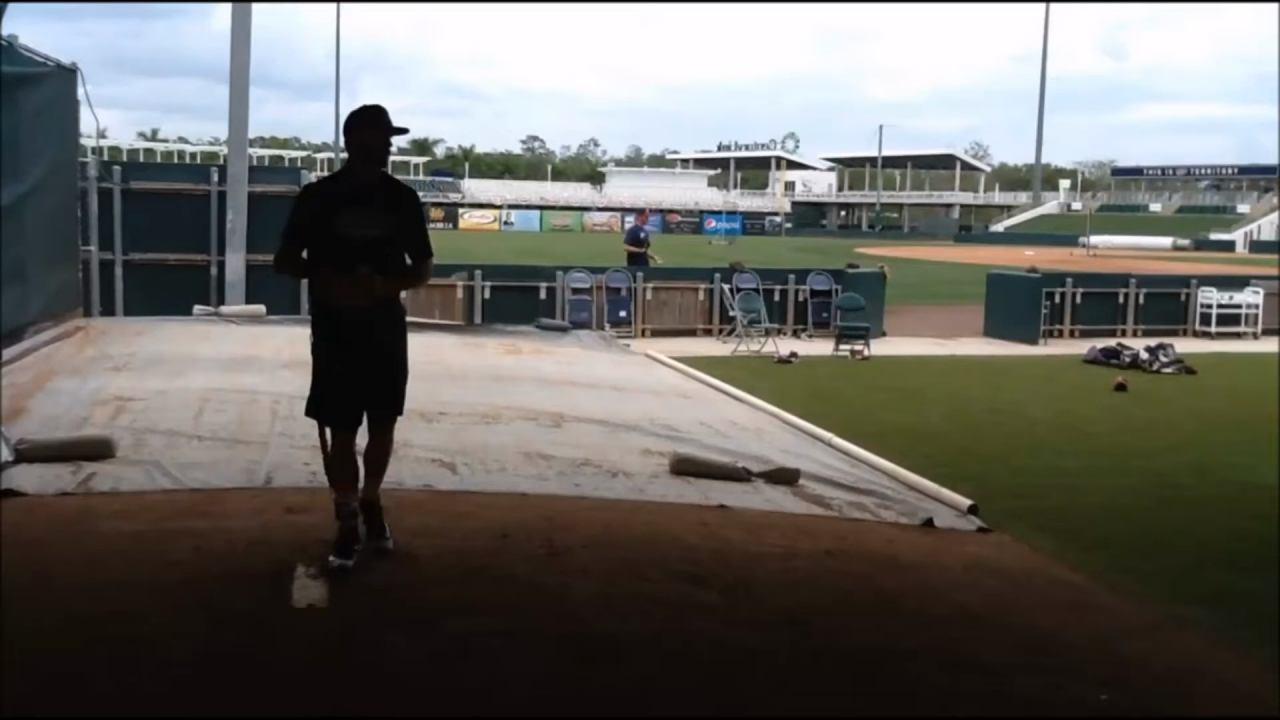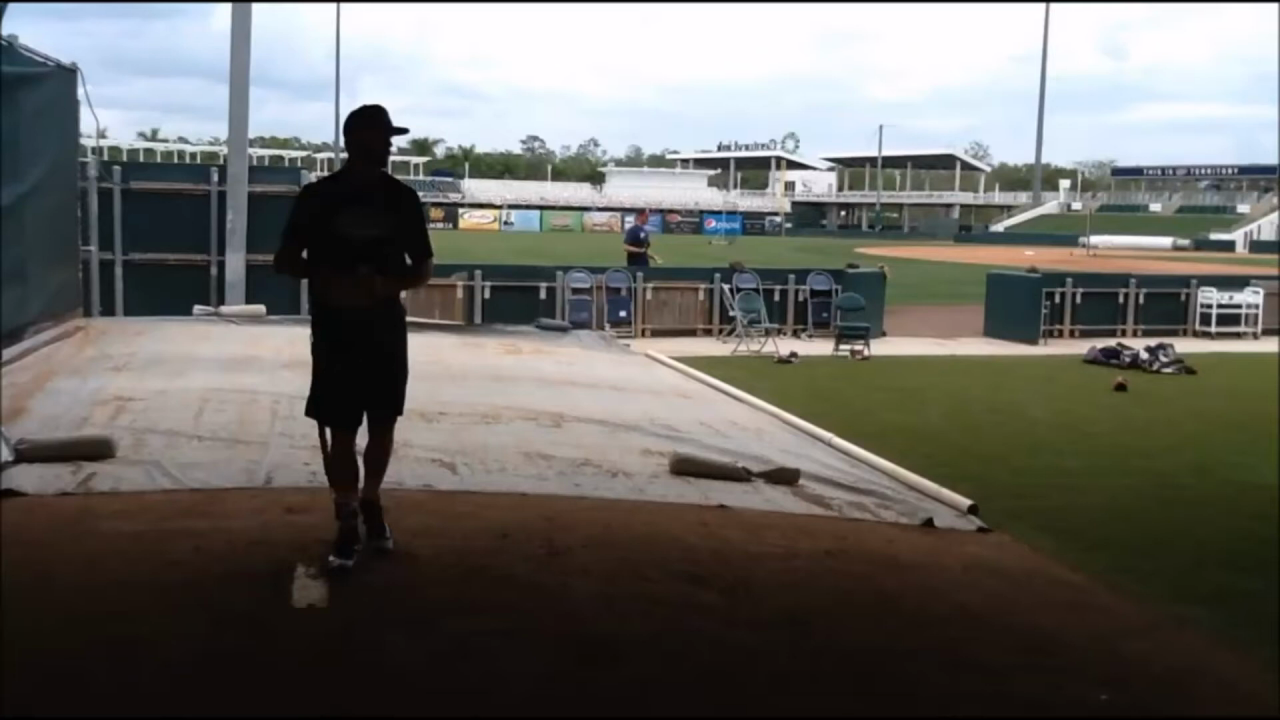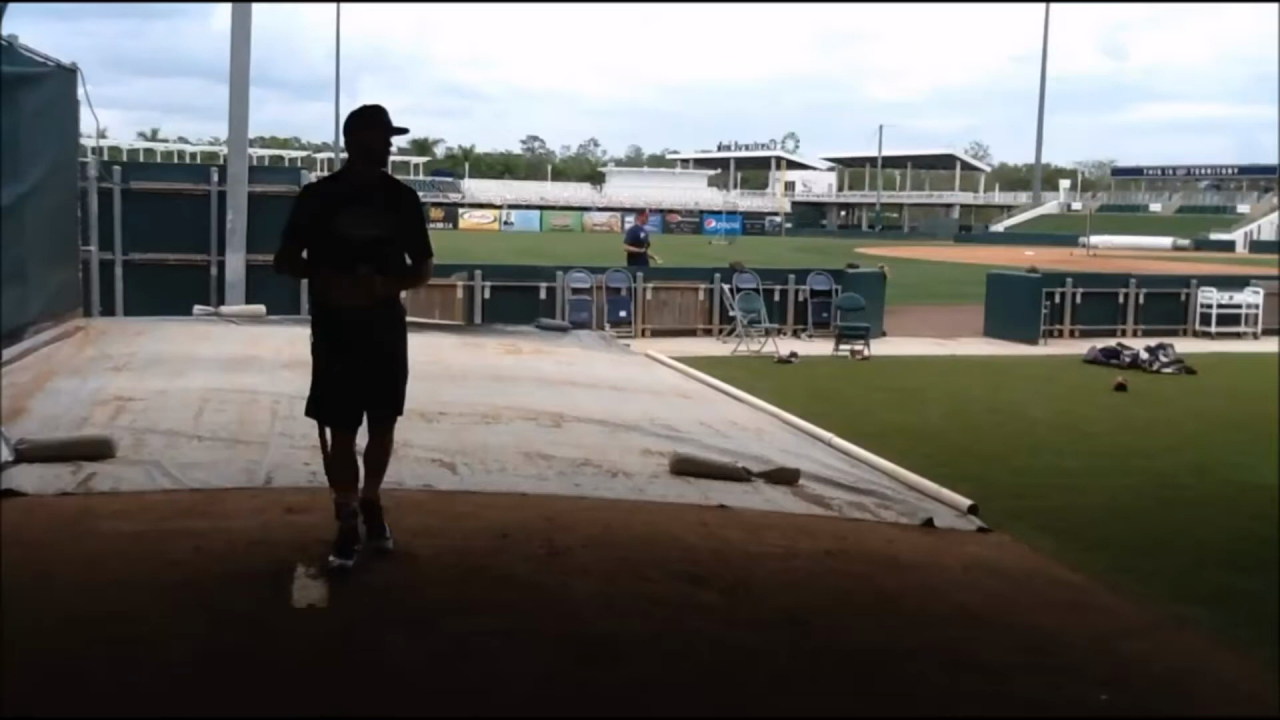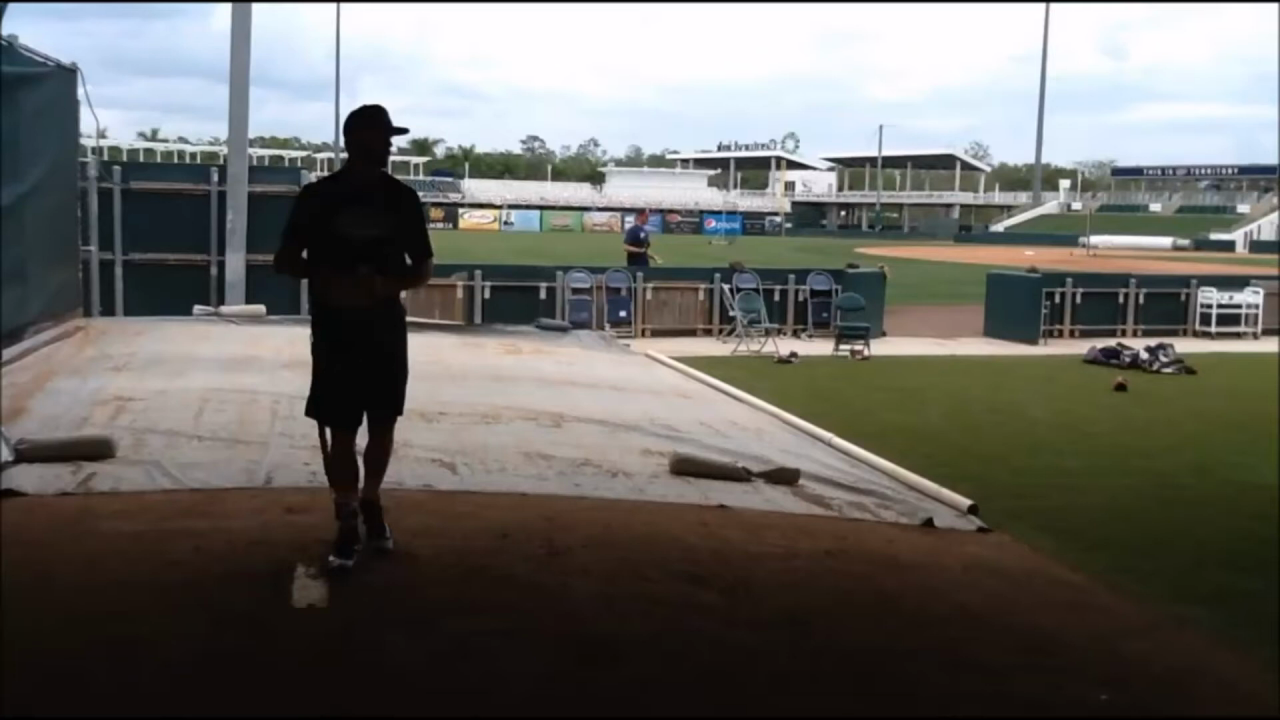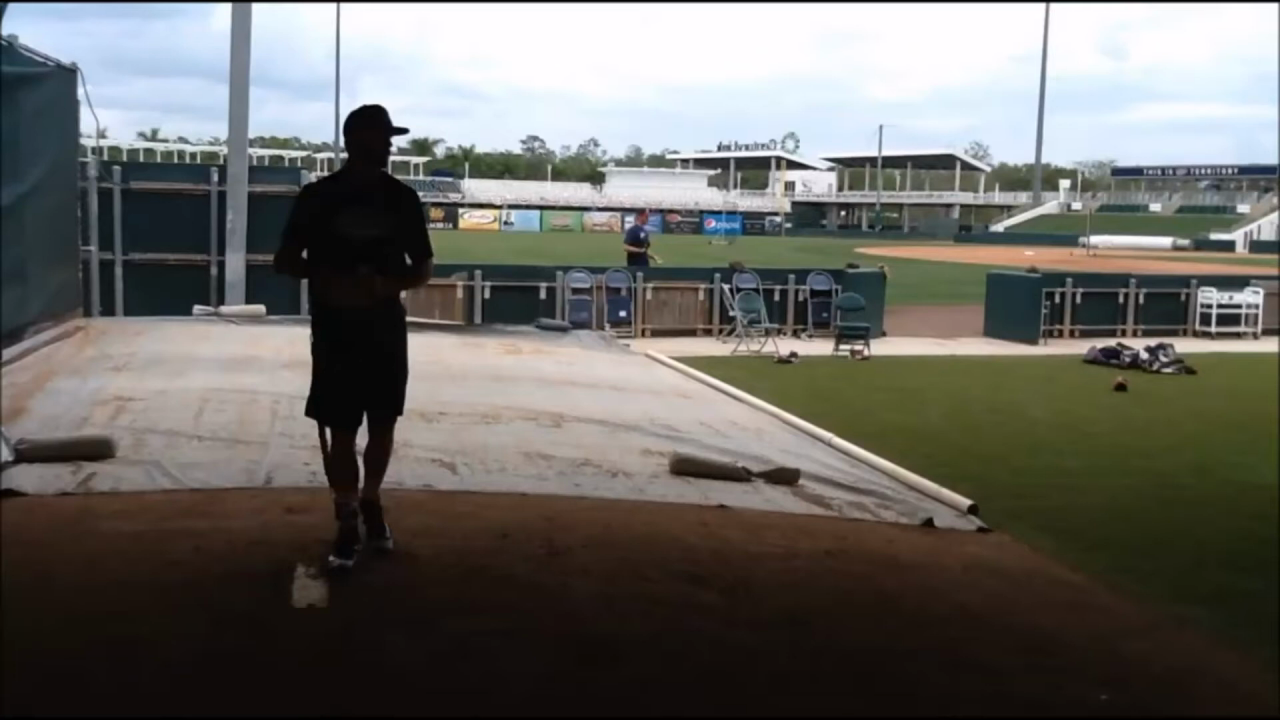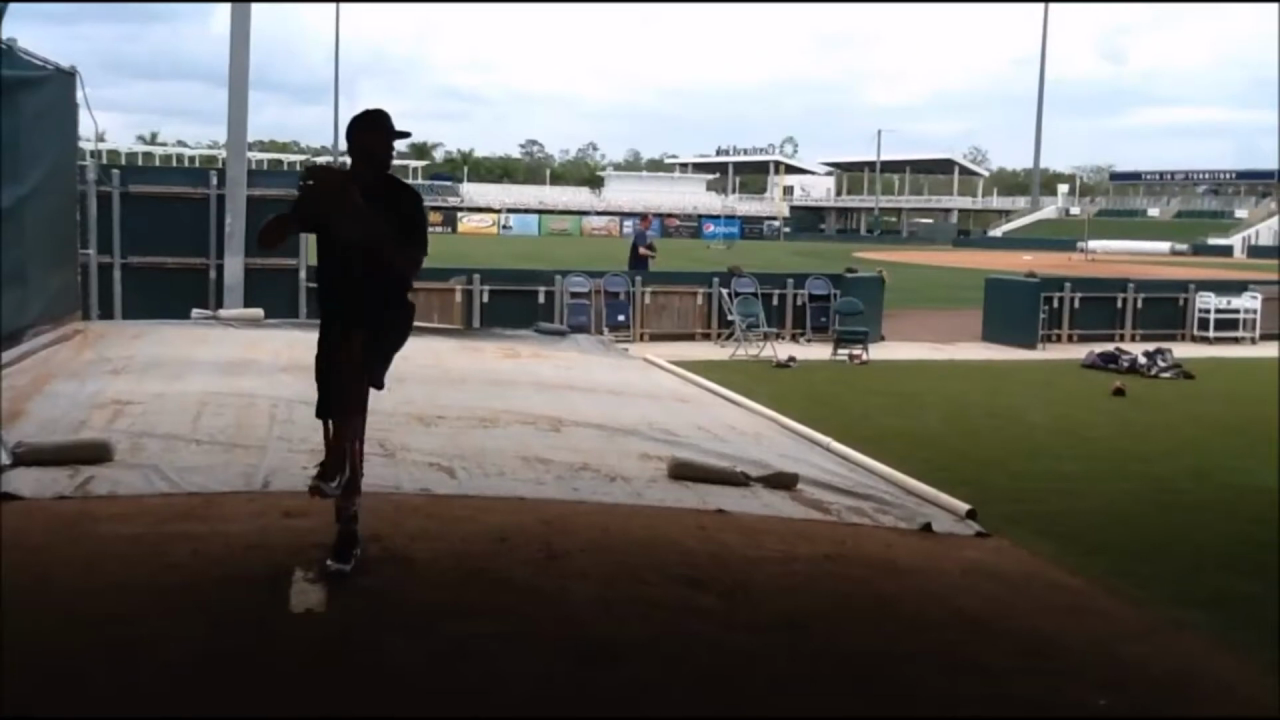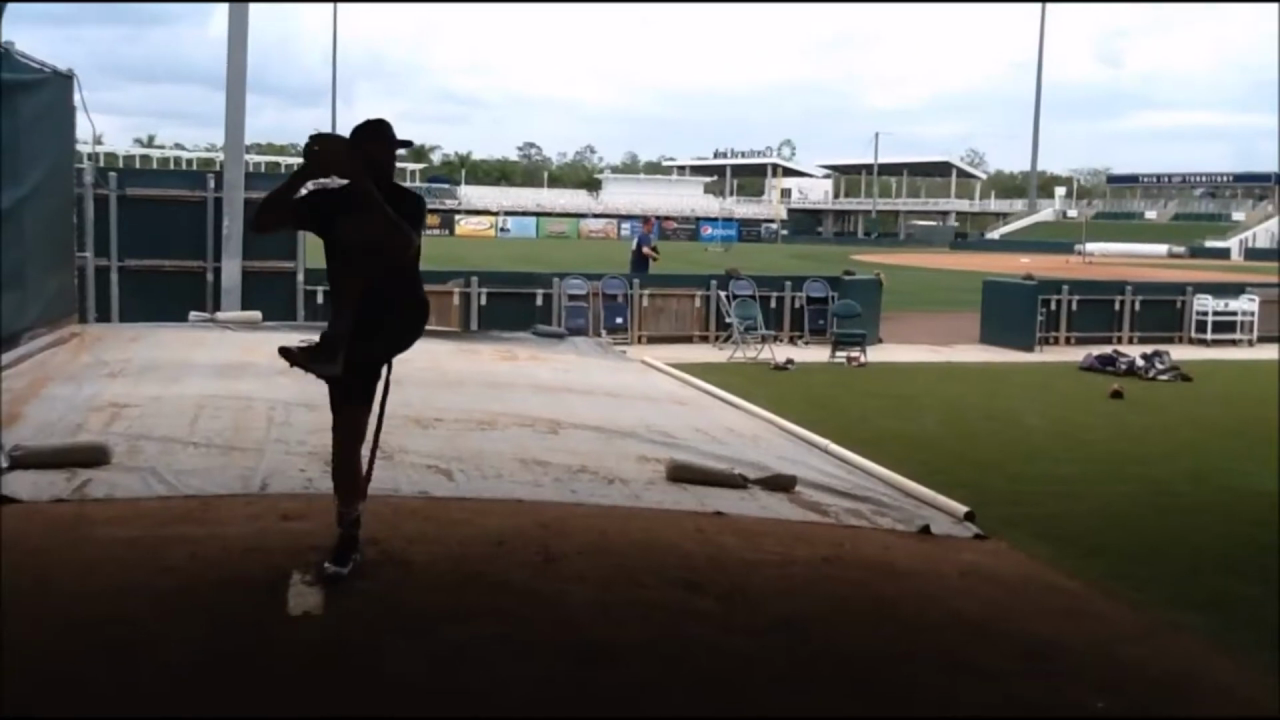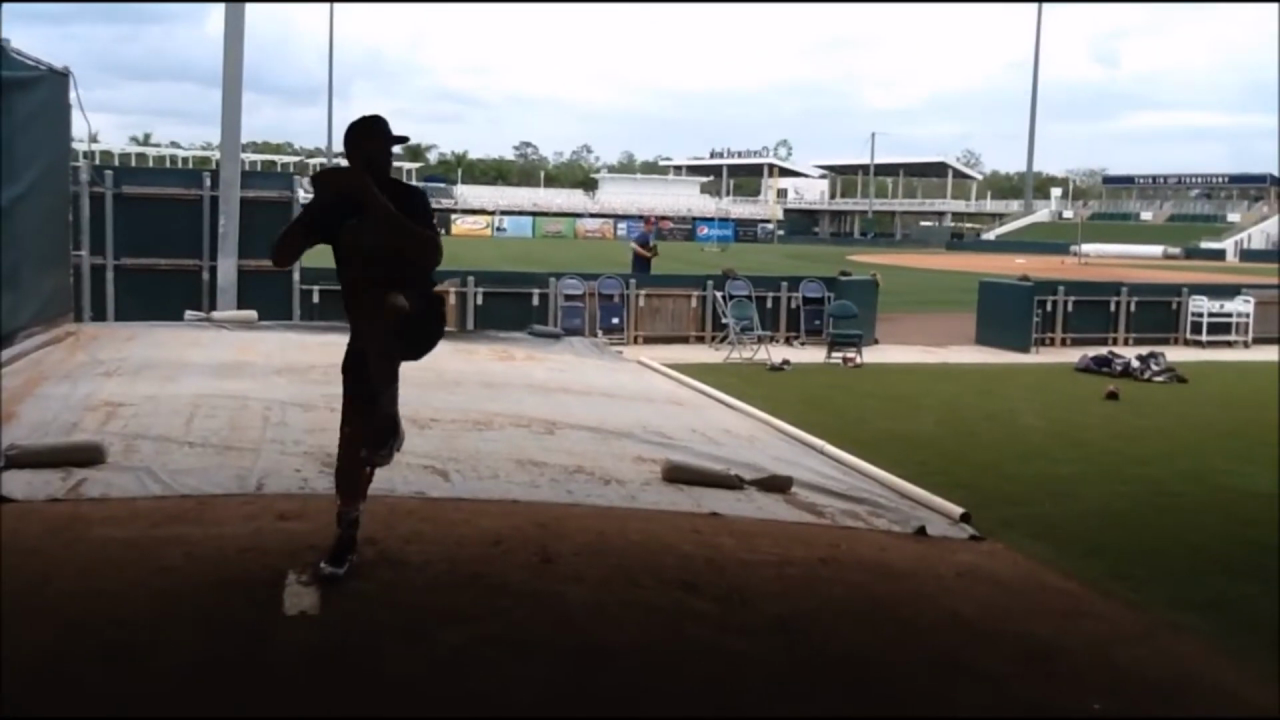
dt=0.2s
person 1, frame 1
left shoulder: (402, 197)
right shoulder: (318, 195)
left elbow: (422, 267)
right elbow: (285, 260)
left wrist: (386, 285)
right wrist: (329, 281)
left hip: (386, 330)
right hip: (335, 331)
left knee: (383, 427)
right knee: (340, 431)
left ankle: (371, 501)
right ankle: (347, 523)
person 1, frame 2
left shoulder: (401, 197)
right shoulder: (318, 196)
left elbow: (423, 267)
right elbow: (285, 260)
left wrist: (387, 285)
right wrist: (328, 280)
left hip: (386, 330)
right hip: (335, 332)
left knee: (382, 427)
right knee: (341, 431)
left ankle: (371, 501)
right ankle: (348, 522)
person 1, frame 3
left shoulder: (402, 198)
right shoulder: (317, 196)
left elbow: (423, 267)
right elbow: (285, 260)
left wrist: (387, 285)
right wrist: (328, 281)
left hip: (386, 330)
right hip: (335, 332)
left knee: (383, 427)
right knee: (340, 431)
left ankle: (370, 502)
right ankle: (347, 523)
person 1, frame 4
left shoulder: (402, 197)
right shoulder: (318, 196)
left elbow: (423, 267)
right elbow: (285, 260)
left wrist: (387, 285)
right wrist: (329, 281)
left hip: (386, 330)
right hip: (335, 331)
left knee: (383, 428)
right knee: (340, 431)
left ankle: (371, 501)
right ankle: (347, 523)
person 1, frame 5
left shoulder: (402, 197)
right shoulder: (318, 196)
left elbow: (423, 267)
right elbow: (284, 260)
left wrist: (386, 285)
right wrist: (327, 280)
left hip: (385, 329)
right hip: (335, 330)
left knee: (382, 428)
right knee: (340, 431)
left ankle: (370, 501)
right ankle: (347, 523)
person 1, frame 6
left shoulder: (404, 198)
right shoulder: (323, 193)
left elbow: (411, 262)
right elbow: (267, 239)
left wrist: (359, 214)
right wrist: (308, 205)
left hip: (386, 315)
right hip: (338, 319)
left knee: (354, 351)
right knee: (343, 416)
left ankle: (339, 465)
right ankle: (347, 526)
person 1, frame 7
left shoulder: (406, 202)
right shoulder: (330, 201)
left elbow: (406, 249)
right elbow: (262, 223)
left wrist: (363, 185)
right wrist: (301, 175)
left hip: (401, 317)
right hip: (353, 328)
left knee: (357, 264)
right knee: (347, 434)
left ankle: (329, 350)
right ankle: (349, 532)
person 1, frame 8
left shoulder: (409, 198)
right shoulder: (333, 205)
left elbow: (431, 255)
right elbow: (281, 257)
left wrist: (372, 198)
right wrist: (318, 203)
left hip: (418, 320)
right hip: (369, 332)
left knee: (380, 305)
right knee: (353, 434)
left ankle: (387, 422)
right ankle: (347, 532)
